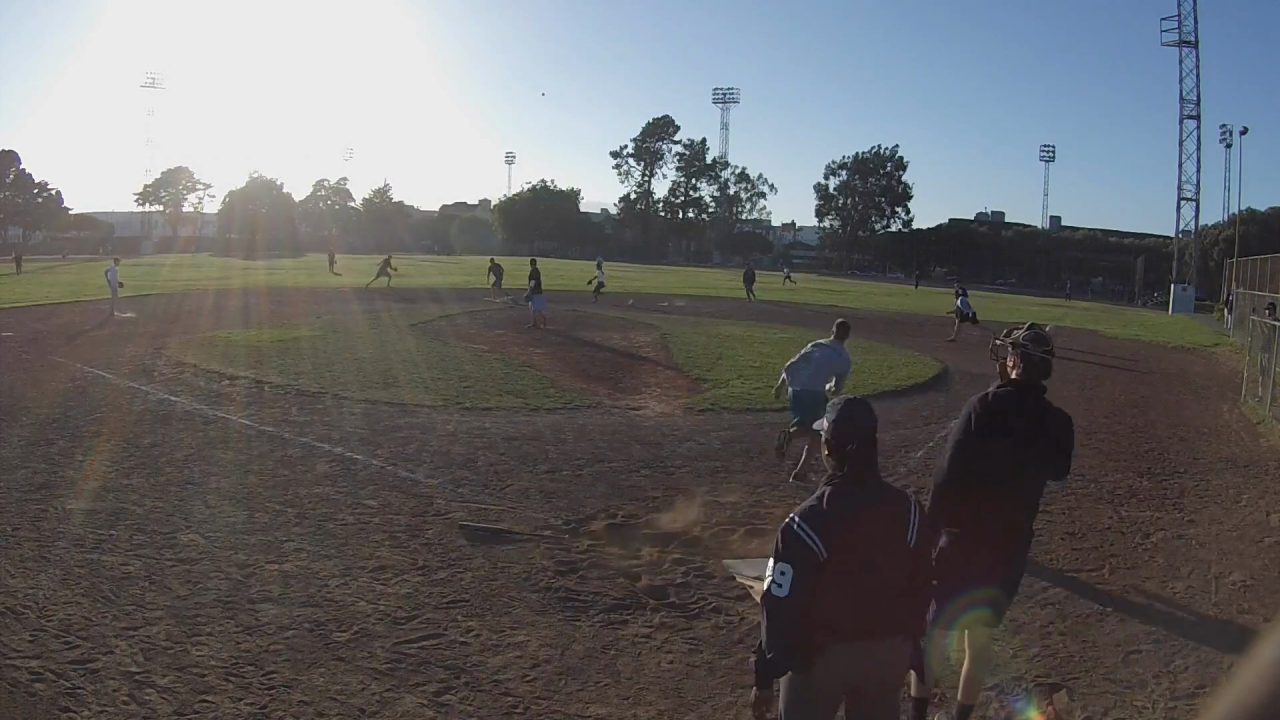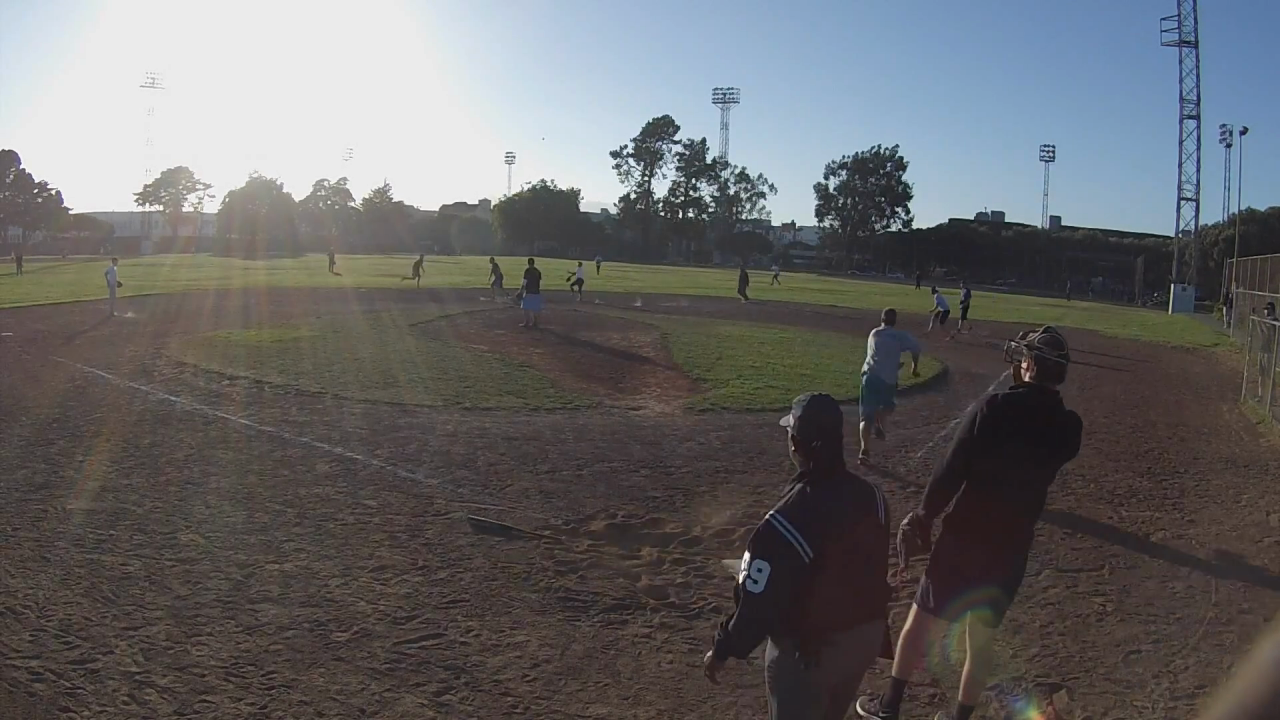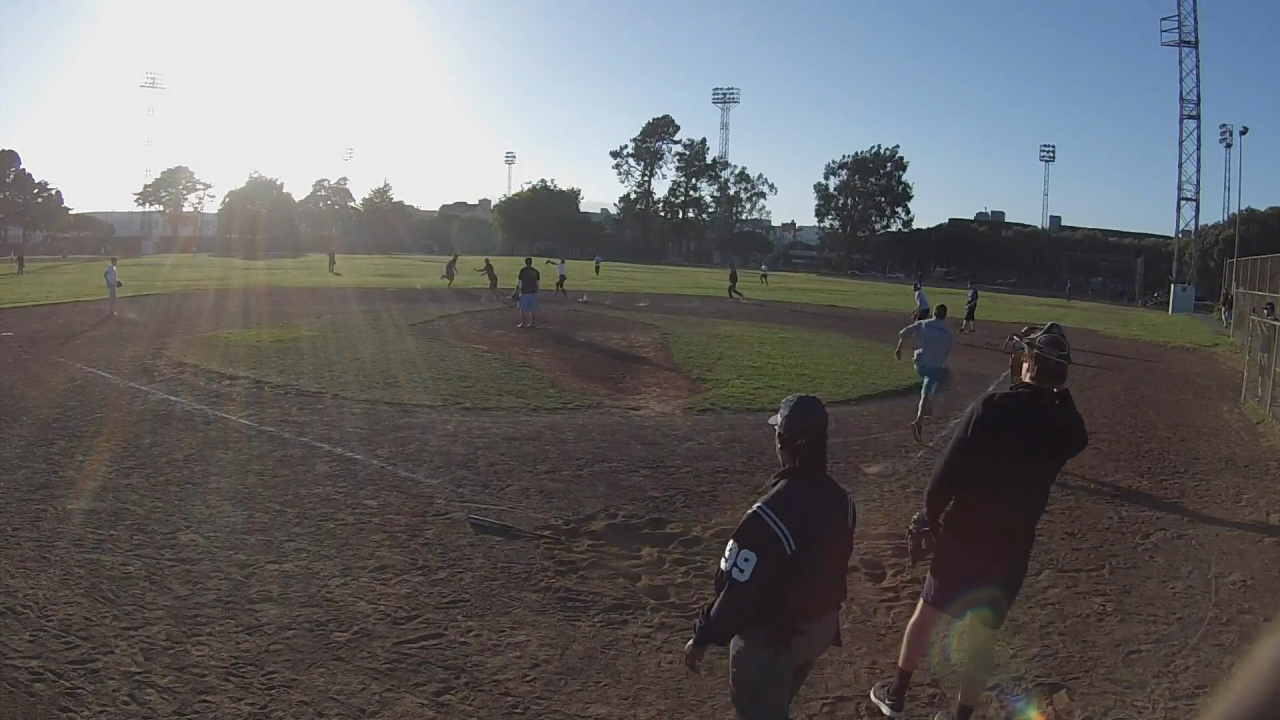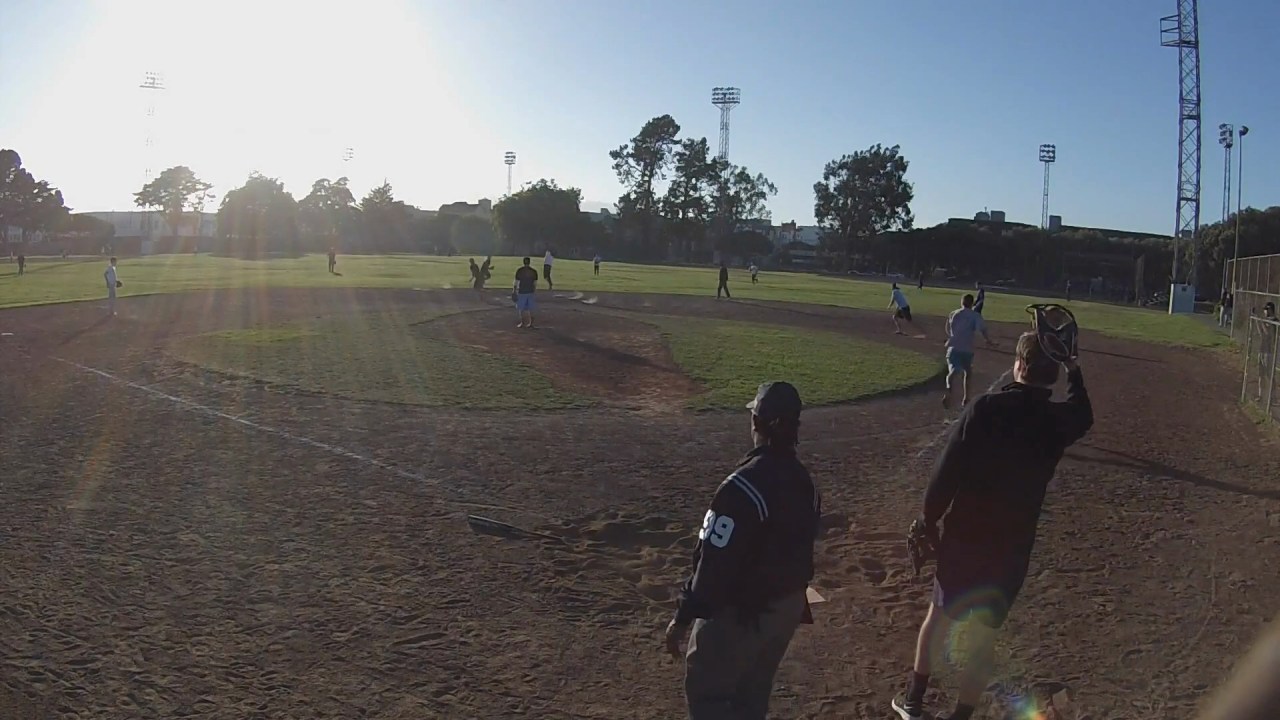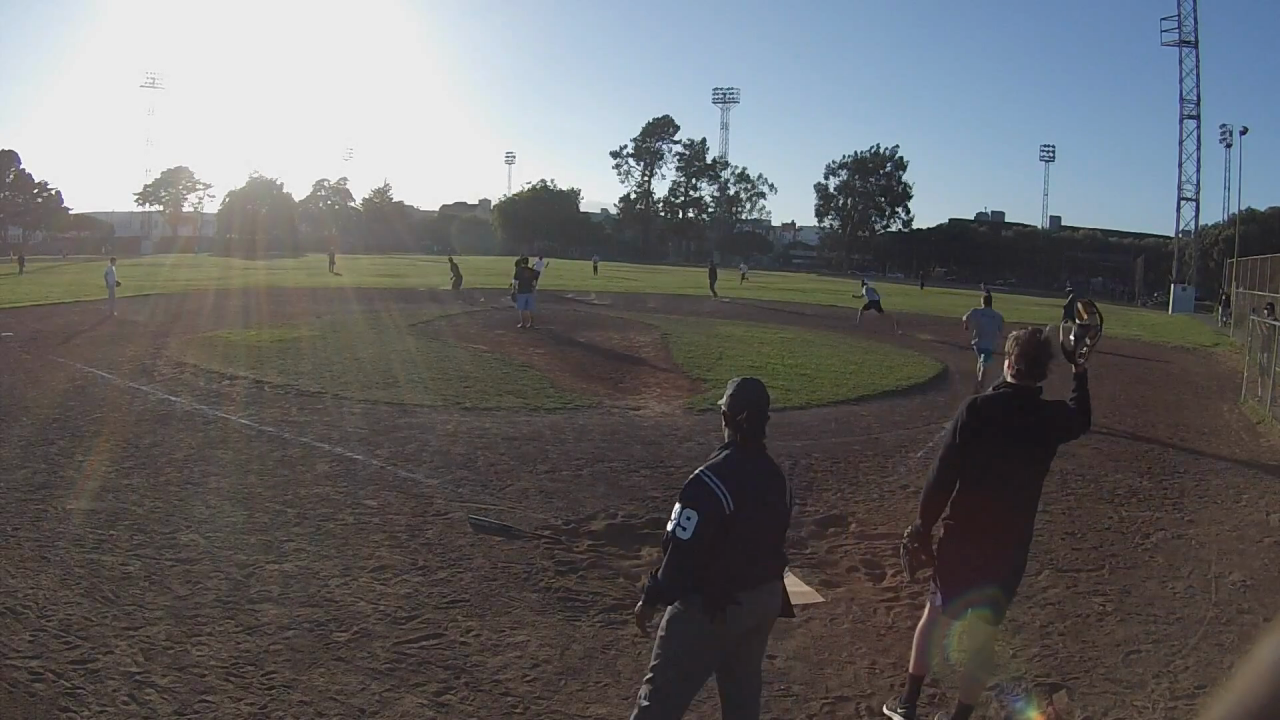
dt=0.3s
person 1, frame 1
left shoulder: (985, 407)
right shoulder: (1057, 423)
left elbow: (950, 475)
right elbow: (1058, 470)
left wrist: (929, 527)
left hip: (964, 537)
right hip: (1010, 544)
left knee: (930, 631)
right knee: (979, 637)
person 1, frame 2
left shoulder: (994, 407)
right shoulder: (1068, 426)
left elbow: (952, 468)
left wrist: (924, 515)
right wrist: (1039, 397)
left hip: (965, 534)
right hip: (1012, 545)
left knee: (924, 618)
right knee: (981, 637)
person 1, frame 3
left shoulder: (992, 407)
right shoulder: (1064, 426)
left elbow: (950, 468)
left wrist: (929, 513)
right wrist: (1059, 390)
left hip: (964, 532)
right hip: (1012, 545)
left knee: (929, 612)
right knee: (982, 636)
person 1, frame 4
left shoulder: (985, 409)
right shoulder: (1057, 421)
left elbow: (947, 471)
right elbow: (1082, 414)
left wrist: (927, 518)
right wrist: (1072, 369)
left hip: (964, 534)
right hip: (1012, 544)
left knee: (939, 615)
right knee: (983, 636)
person 1, frame 5
left shoulder: (977, 409)
right shoulder: (1052, 417)
left elbow: (943, 474)
right elbow: (1080, 419)
left wrist: (923, 524)
right wrist: (1080, 374)
left hip: (964, 533)
right hip: (1011, 541)
left knee: (935, 614)
right knee: (982, 633)
person 2, frame 1
left shoulder: (808, 523)
right shoulder: (908, 510)
left elbow: (784, 608)
right elbow: (919, 590)
left wrist: (766, 675)
right wrist: (904, 642)
left hip: (820, 655)
right hip: (889, 650)
person 2, frame 2
left shoulder: (787, 521)
right shoulder: (871, 497)
left elbow: (758, 601)
right elbow: (876, 570)
left wrist: (723, 649)
left hip: (806, 649)
right hip: (866, 635)
person 2, frame 3
left shoulder: (770, 514)
right shoulder: (840, 500)
left elbow: (739, 590)
left wrist: (703, 636)
left hip: (770, 636)
right hip: (819, 625)
person 2, frame 4
left shoulder: (743, 485)
right shoulder: (804, 483)
left elbow: (716, 561)
left wrist: (684, 615)
left hip: (738, 612)
right hip: (788, 604)
person 2, frame 5
left shoulder: (711, 479)
right shoulder: (777, 479)
left elbow: (683, 552)
left wrist: (651, 597)
left hip: (710, 604)
right hip: (764, 598)
left knee: (665, 692)
right knee: (743, 690)
